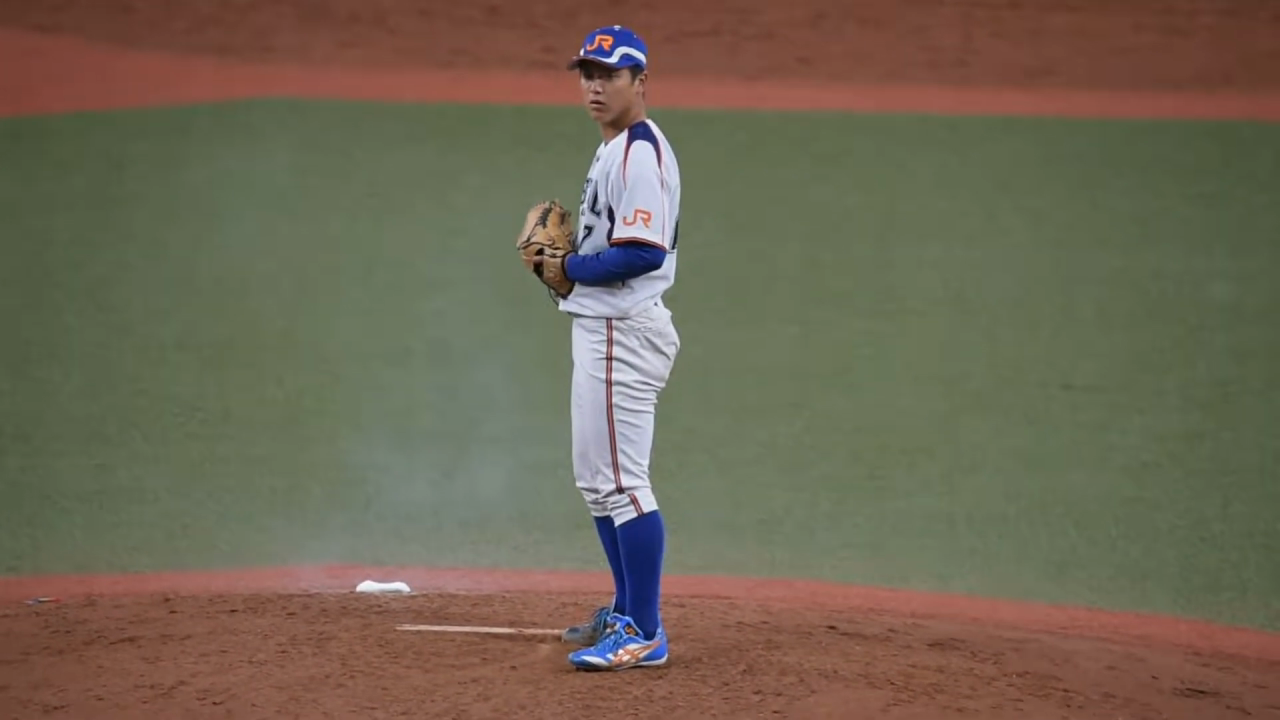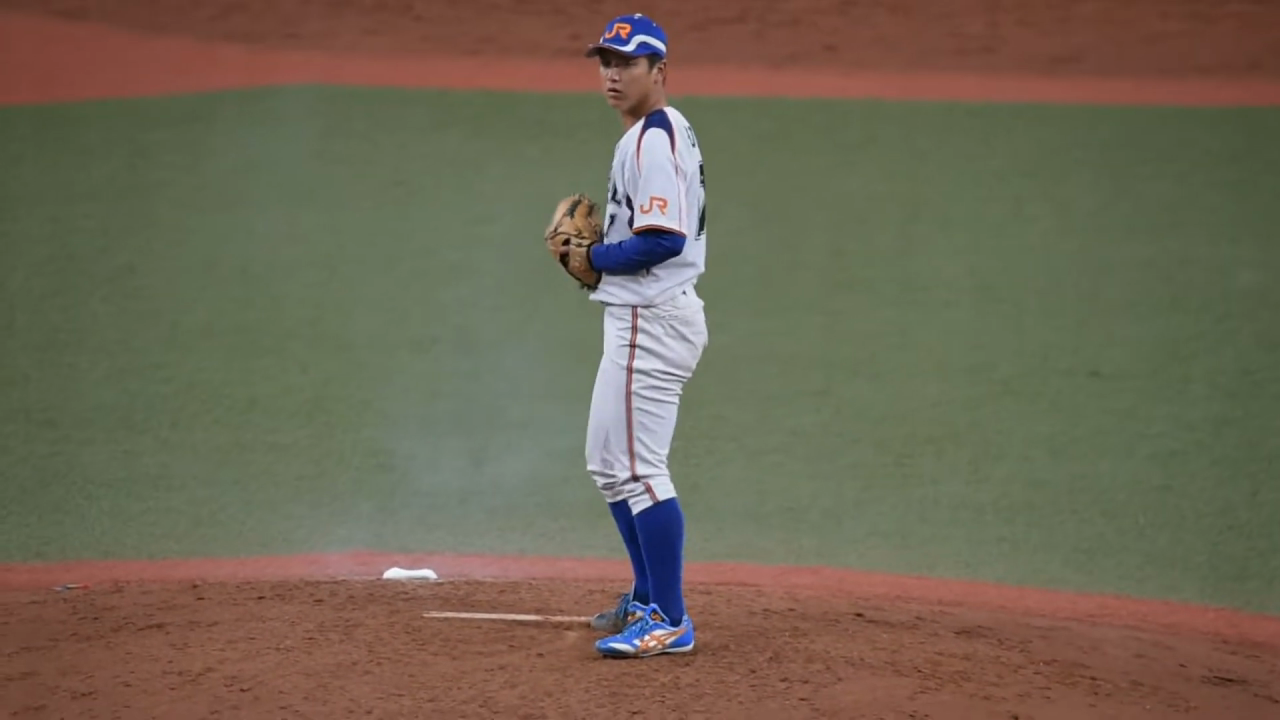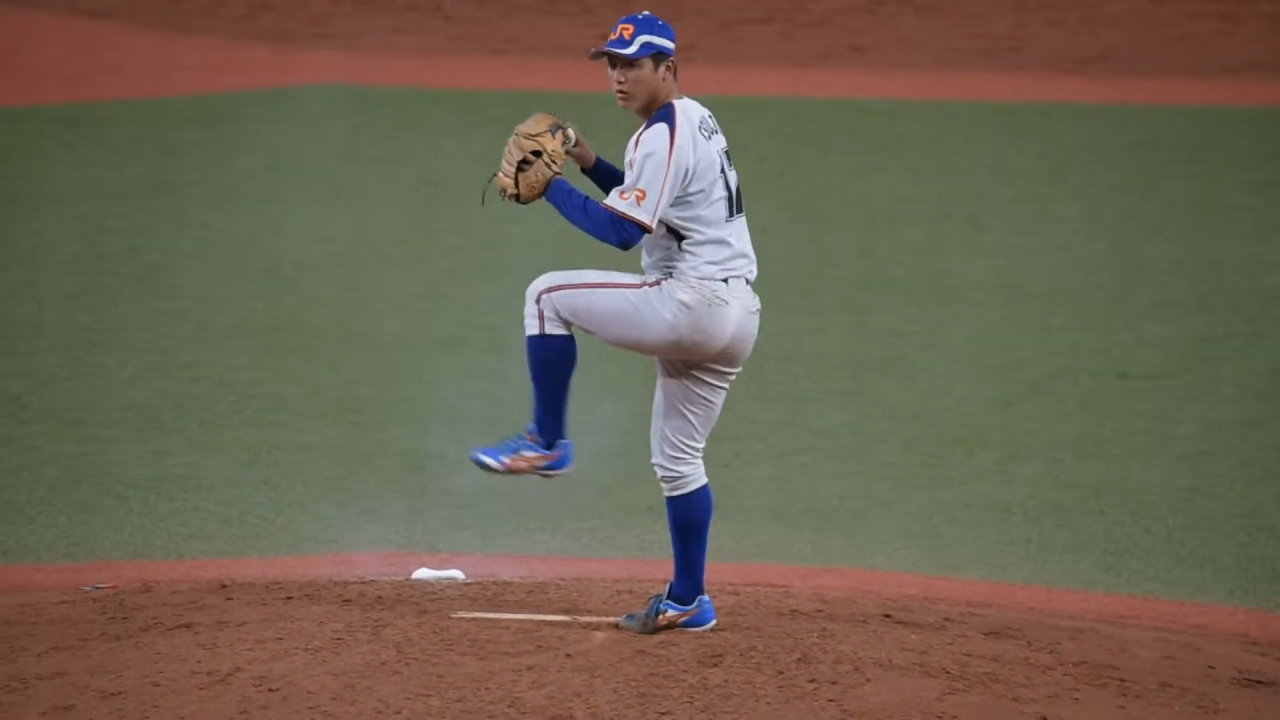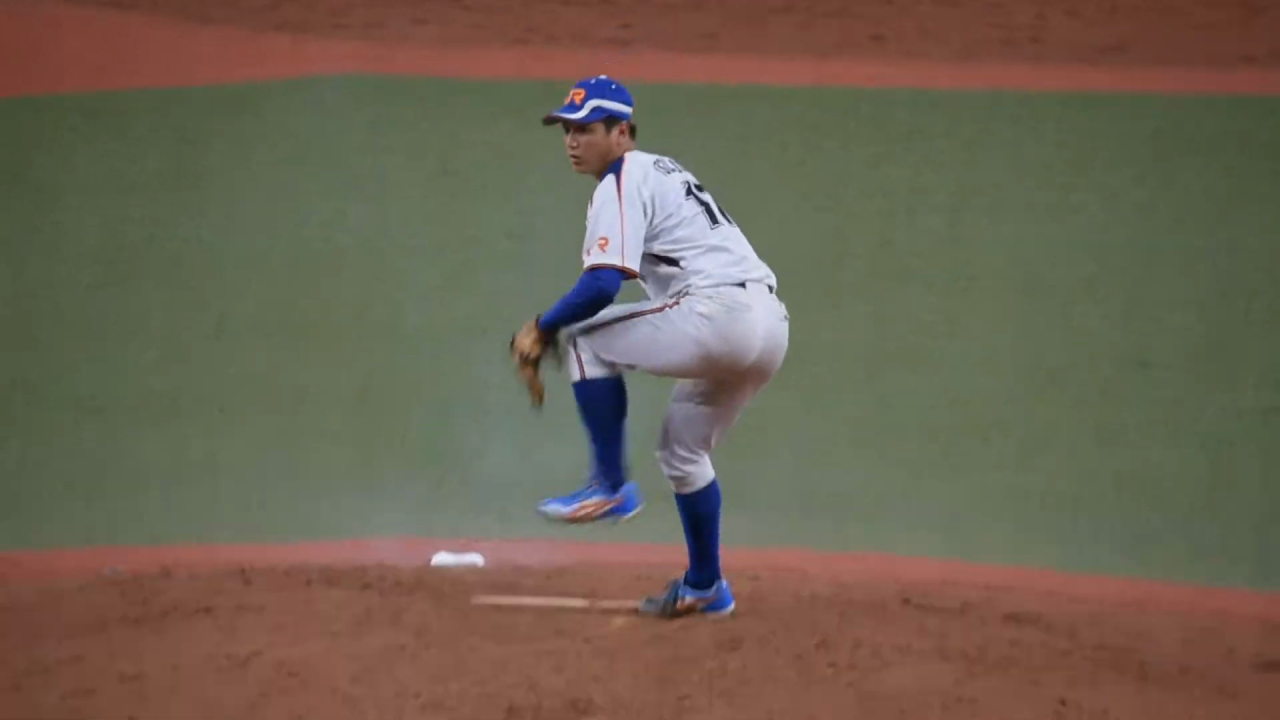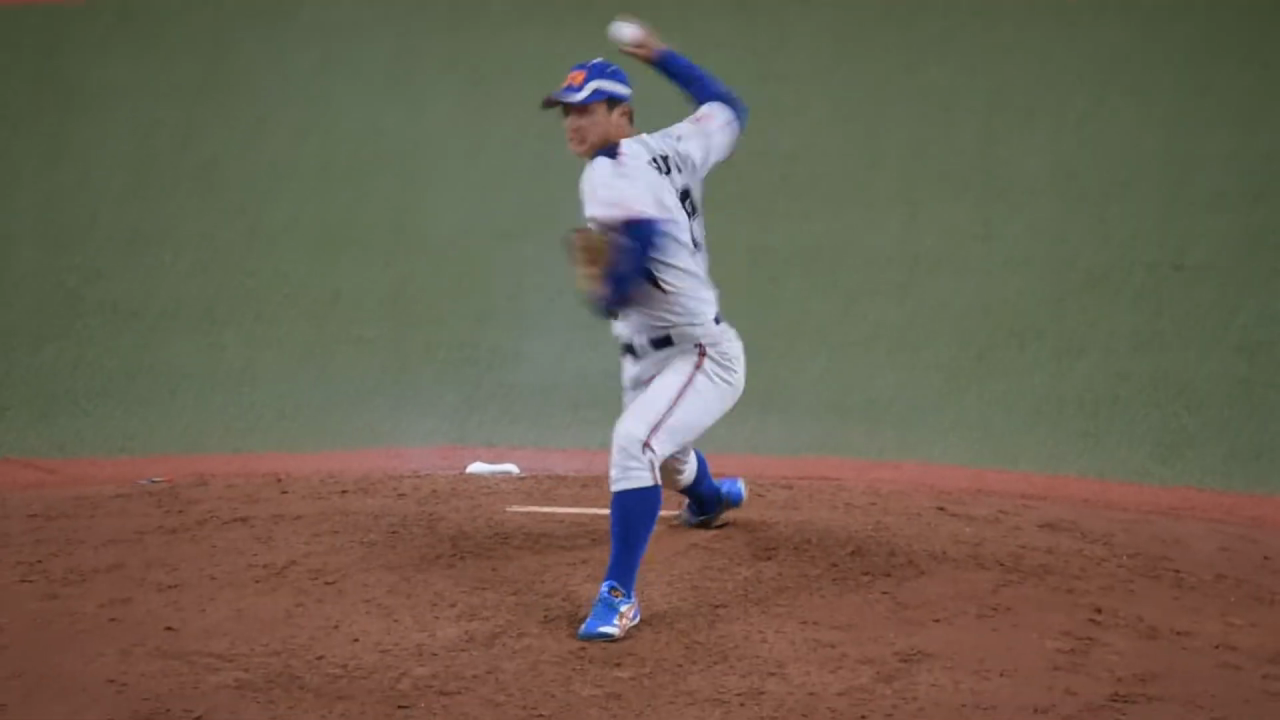
dt=0.4s
person 1, frame 1
left shoulder: (640, 150)
right shoulder: (614, 148)
left elbow: (643, 253)
left wrist: (568, 266)
right wrist: (568, 258)
left hip: (620, 335)
right hip: (604, 331)
left knee: (621, 482)
right knee: (597, 481)
left ankle: (644, 633)
right ankle: (627, 612)
person 1, frame 2
left shoulder: (655, 137)
right shoulder: (651, 134)
left elbow: (663, 241)
left wrist: (593, 257)
right wrist: (597, 245)
left hip: (650, 323)
right hip: (643, 320)
left knee: (638, 471)
right knee: (610, 465)
left ankle: (670, 619)
right ankle: (649, 598)
person 1, frame 3
left shoulder: (663, 134)
right shoulder: (694, 119)
left elbow: (619, 230)
left wrist: (550, 187)
right wrist: (593, 165)
left hip: (694, 304)
right hip: (735, 312)
left knee: (549, 294)
right knee: (679, 459)
left ankle: (545, 441)
right ankle: (687, 600)
person 1, frame 4
left shoulder: (618, 183)
right shoulder: (660, 172)
left elbow: (601, 286)
left wrist: (544, 324)
left hip: (721, 315)
right hip: (765, 326)
left knee: (585, 338)
right knee: (682, 452)
left ankle: (609, 485)
right ankle: (705, 587)
person 1, frame 5
left shoulder: (612, 175)
right shoulder: (667, 150)
left elbow: (649, 236)
right elbow: (730, 113)
left wrist: (610, 293)
right wrist: (660, 56)
left hip: (699, 355)
right hip: (656, 356)
left knee: (632, 448)
right knee: (662, 440)
left ankle: (620, 594)
right ankle: (716, 495)
